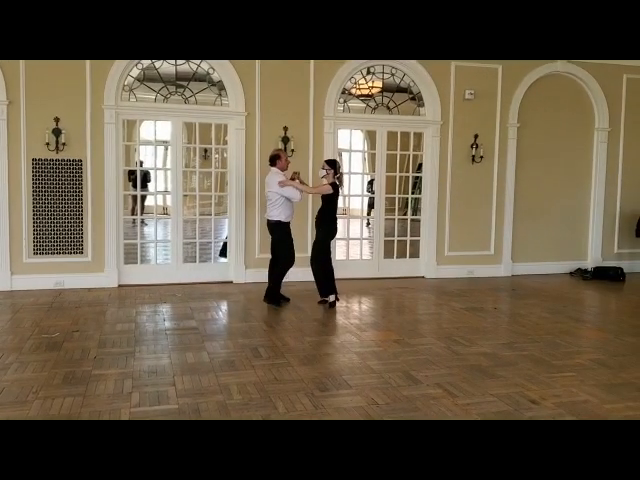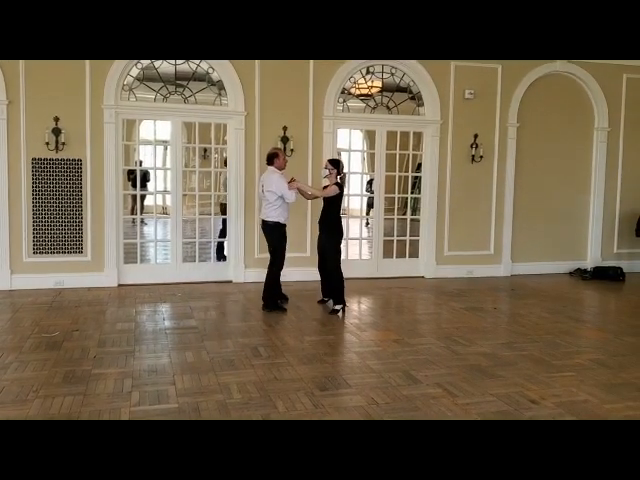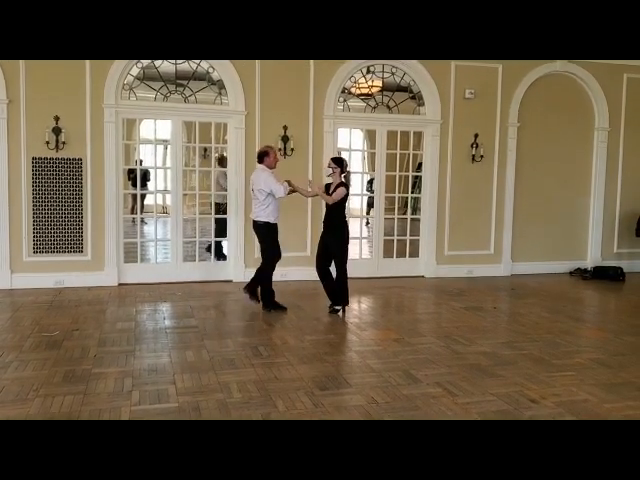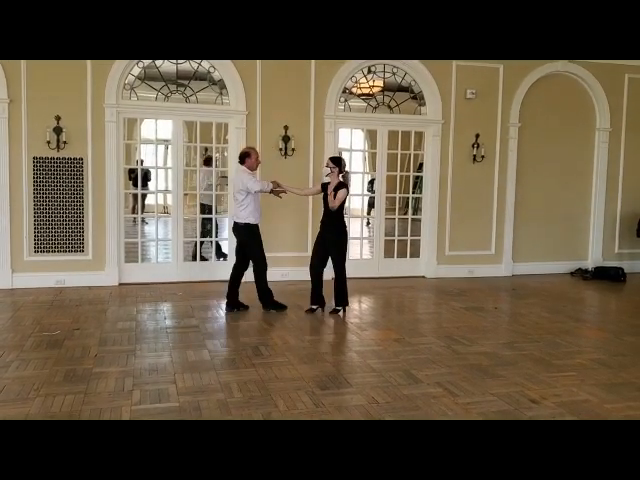
dt=0.3s
person 1, frame 1
left shoulder: (272, 176)
right shoulder: (278, 178)
right elbow: (296, 196)
left wrist: (292, 182)
right wrist: (295, 183)
left hip: (275, 222)
right hip: (279, 224)
left knee: (277, 258)
right knee: (287, 259)
left ankle: (273, 293)
right ankle: (271, 295)
person 1, frame 2
left shoulder: (267, 176)
right shoulder: (277, 177)
right elbow: (291, 198)
left wrist: (287, 186)
right wrist: (293, 187)
left hip: (269, 222)
right hip: (275, 224)
left knee: (276, 260)
right knee: (277, 262)
left ankle: (275, 293)
right ankle: (269, 301)
person 1, frame 3
left shoulder: (259, 174)
right shoulder: (265, 175)
right elbow: (280, 191)
left wrist: (283, 189)
right wrist: (287, 184)
left hip: (262, 223)
right hip: (266, 224)
left knee: (273, 257)
right knee: (269, 261)
left ankle: (253, 286)
right ankle: (268, 302)
person 1, frame 4
left shoulder: (243, 175)
right shoulder: (244, 176)
left elbow: (255, 189)
right elbow: (257, 186)
left wrist: (271, 190)
right wrist: (271, 185)
left hip: (242, 225)
right hip: (247, 226)
left knee: (242, 262)
right knee: (260, 263)
left ankle: (232, 301)
right ankle: (267, 301)
person 2, frame 1
left shoulder: (332, 187)
right shoulder: (327, 186)
left elbow: (311, 191)
right elbow: (311, 189)
left wrist: (292, 183)
right wrist: (299, 181)
left hip: (328, 228)
right hip: (323, 227)
left knee: (317, 261)
right knee: (323, 260)
left ankle: (331, 294)
right ankle: (328, 294)
person 2, frame 2
left shoulder: (337, 187)
right shoulder: (327, 187)
left elbow: (320, 194)
right elbow: (309, 196)
left wrist: (300, 185)
right wrist: (299, 187)
left hip: (334, 230)
right hip: (325, 229)
left knee: (333, 265)
right knee: (323, 264)
left ankle: (339, 302)
right ankle: (327, 295)
person 2, frame 3
left shoulder: (343, 187)
right shoulder: (328, 186)
left elbow: (330, 200)
right elbow: (308, 194)
left wrist: (320, 192)
right wrist: (293, 186)
left hip: (339, 231)
right hip: (327, 229)
left knee: (340, 267)
right knee: (321, 265)
left ankle: (340, 303)
right ankle: (334, 296)
person 2, frame 4
left shoulder: (343, 187)
right shoulder: (324, 186)
left elbow: (334, 206)
right elbow: (302, 192)
left wrist: (331, 200)
right wrist: (282, 187)
left hip: (337, 231)
right hip: (324, 230)
left knee: (338, 268)
right knee: (315, 266)
left ankle: (341, 304)
right ankle: (317, 302)
